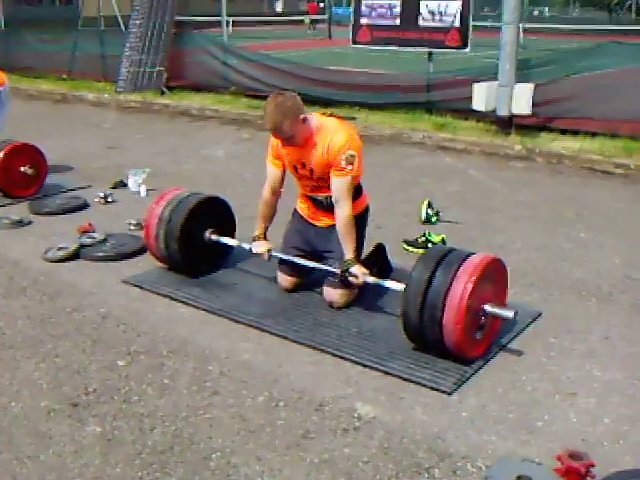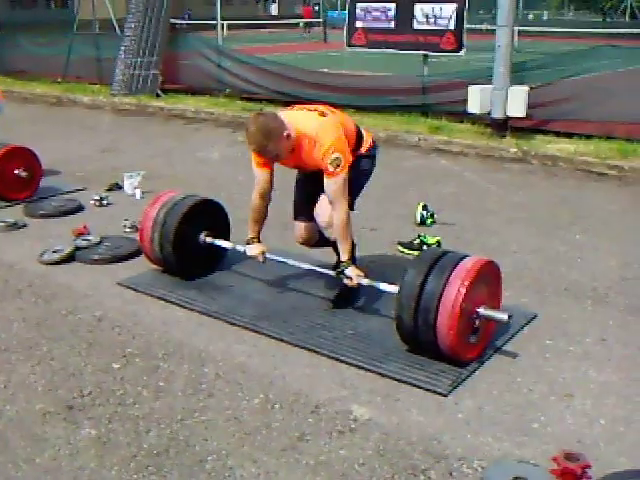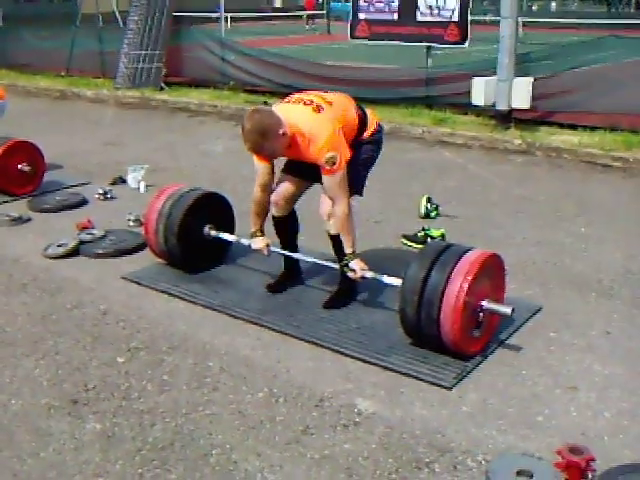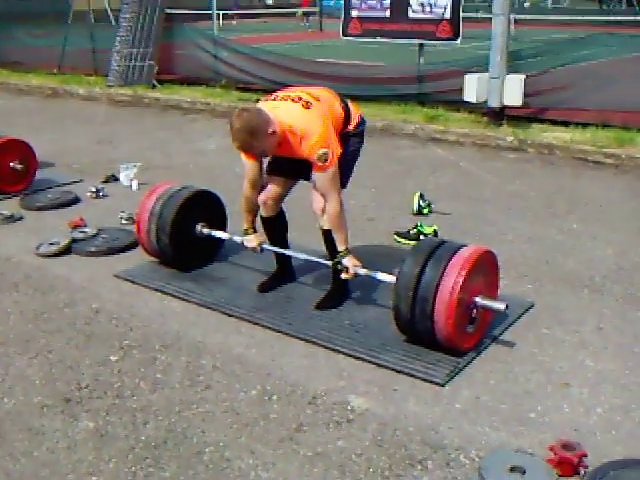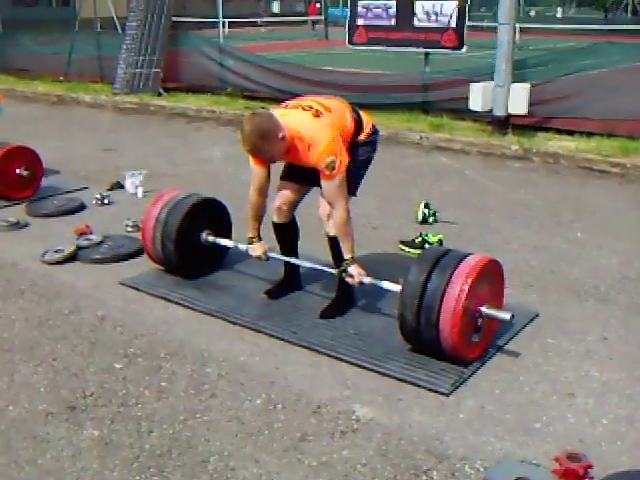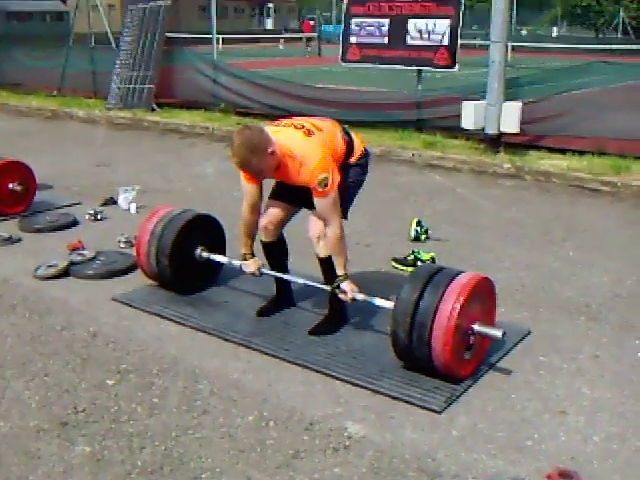
dt=0.4s
person 1, frame 1
left shoulder: (339, 140)
right shoulder: (280, 138)
left elbow: (342, 205)
right elbow: (271, 190)
left wrist: (351, 261)
right wrist: (260, 236)
left hip: (344, 218)
right hip: (307, 214)
left knee: (336, 297)
right knee: (287, 283)
left ankle: (375, 259)
right ankle: (323, 260)
person 1, frame 2
left shoulder: (325, 140)
right shoulder: (266, 139)
left elbow: (338, 207)
right elbow: (261, 194)
left wrist: (347, 263)
right wrist: (253, 239)
left hip: (357, 154)
right hip: (313, 165)
left knee: (324, 218)
right knee: (304, 234)
right ankle: (344, 247)
person 1, frame 3
left shoulder: (321, 137)
right shoulder: (266, 130)
left elbow: (340, 203)
right elbow: (262, 187)
left wrist: (351, 256)
right wrist: (257, 233)
left hip: (361, 136)
left knee: (328, 210)
right knee: (279, 198)
left ankle: (347, 284)
right ankle: (292, 269)
person 1, frame 4
left shoulder: (312, 134)
right shoulder: (253, 128)
left elbow: (332, 200)
right elbow: (251, 185)
left wrist: (344, 253)
right wrist: (249, 230)
left hip: (344, 129)
left knee: (321, 205)
right knee: (267, 199)
left ankle: (340, 282)
right ankle: (284, 269)
person 1, frame 5
left shoulder: (320, 141)
right shoulder: (263, 136)
left elbow: (339, 207)
right elbow: (258, 191)
left wrist: (350, 261)
right wrist: (254, 238)
left hip: (357, 138)
left knee: (327, 211)
right knee: (282, 205)
left ankle: (345, 291)
right ankle: (291, 276)
person 1, frame 6
left shoulder: (312, 160)
right shoulder: (254, 153)
left elbow: (333, 224)
right elbow: (250, 208)
left wrist: (342, 277)
right wrist: (247, 255)
left hip: (348, 161)
left knee: (317, 232)
right knee: (268, 223)
left ankle: (337, 309)
right ankle: (283, 293)
